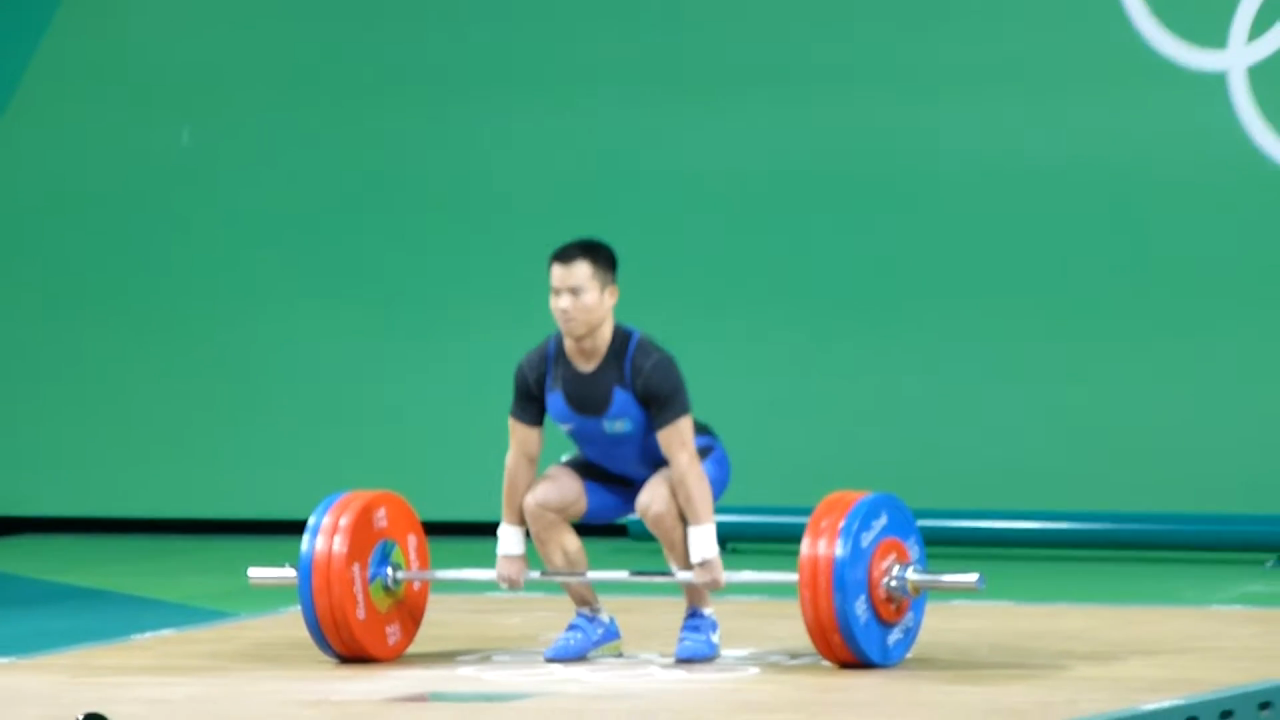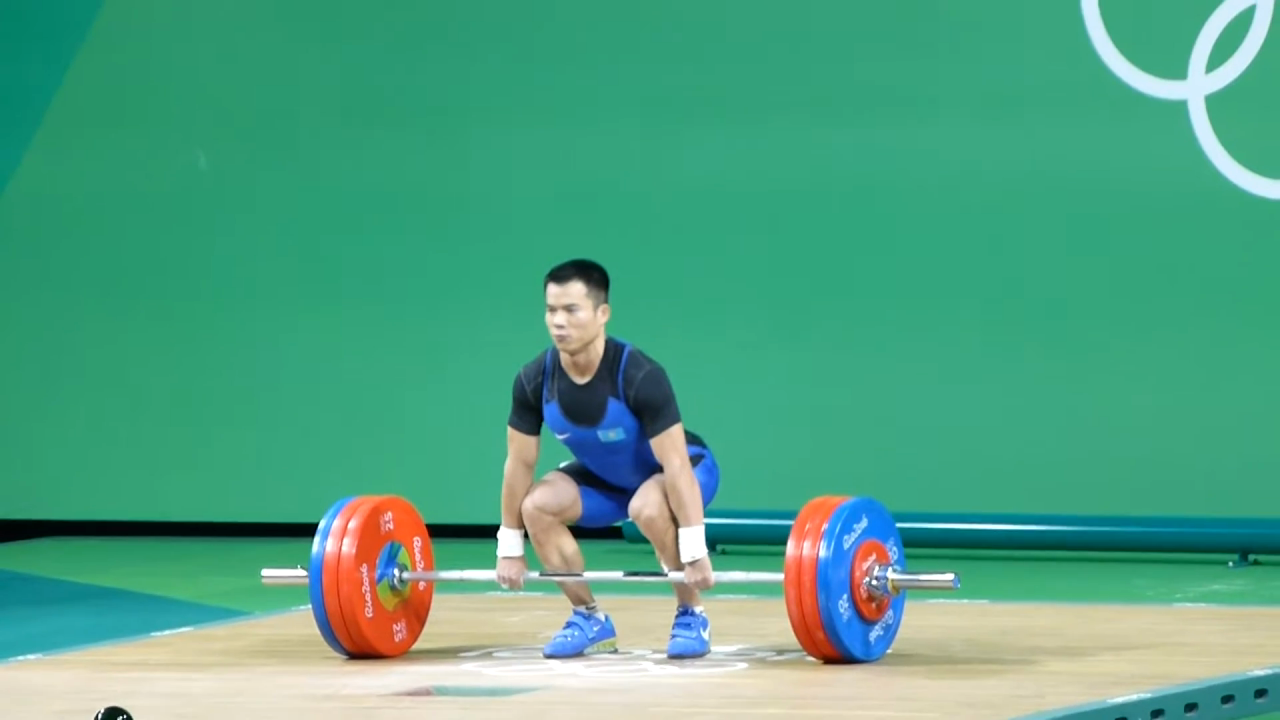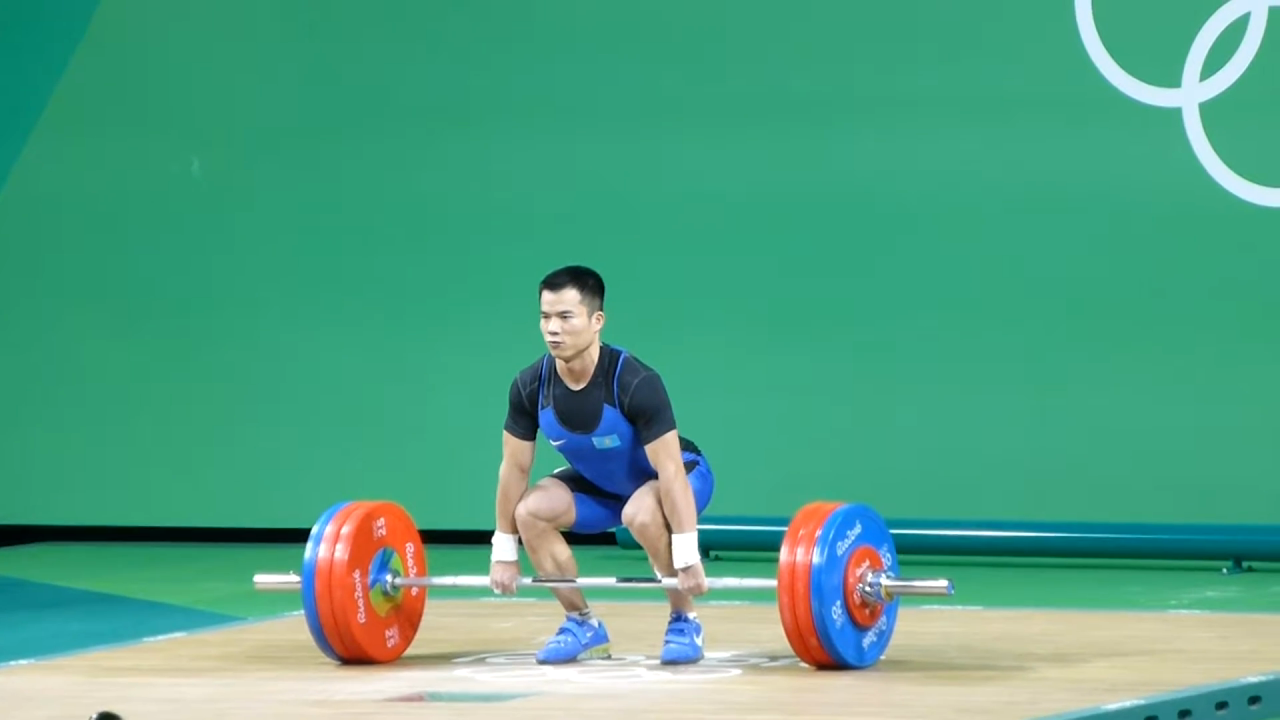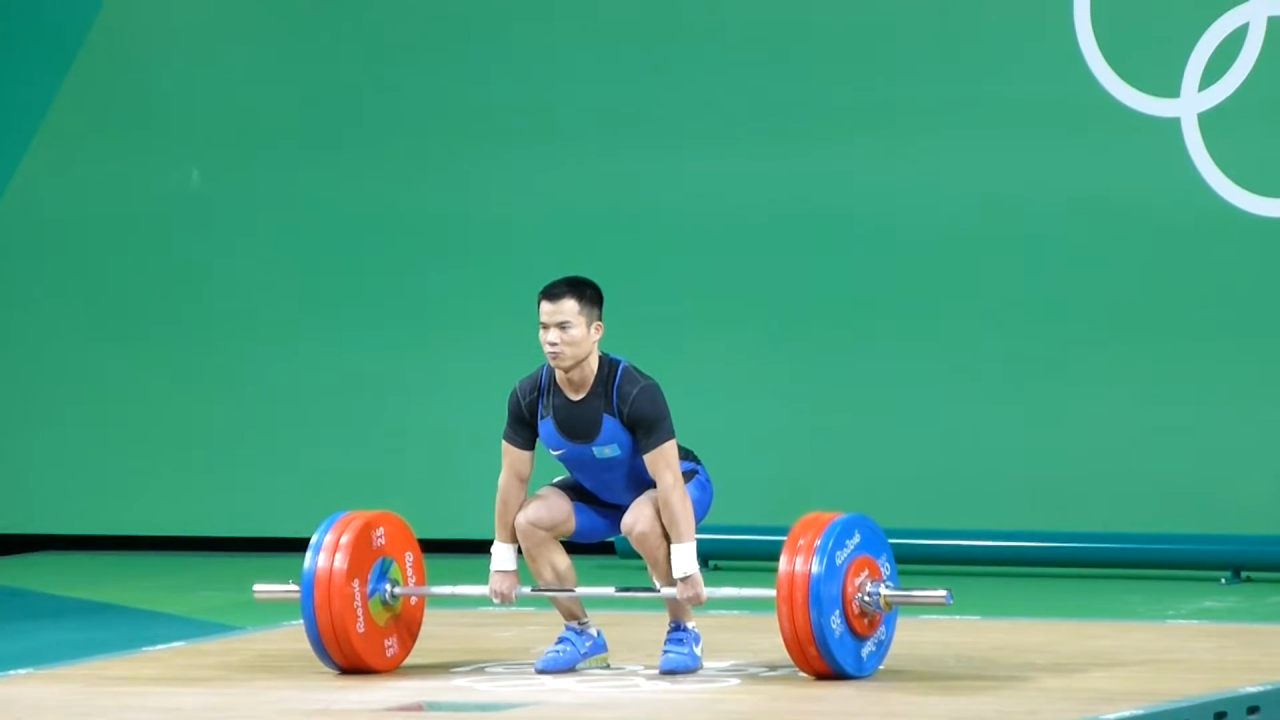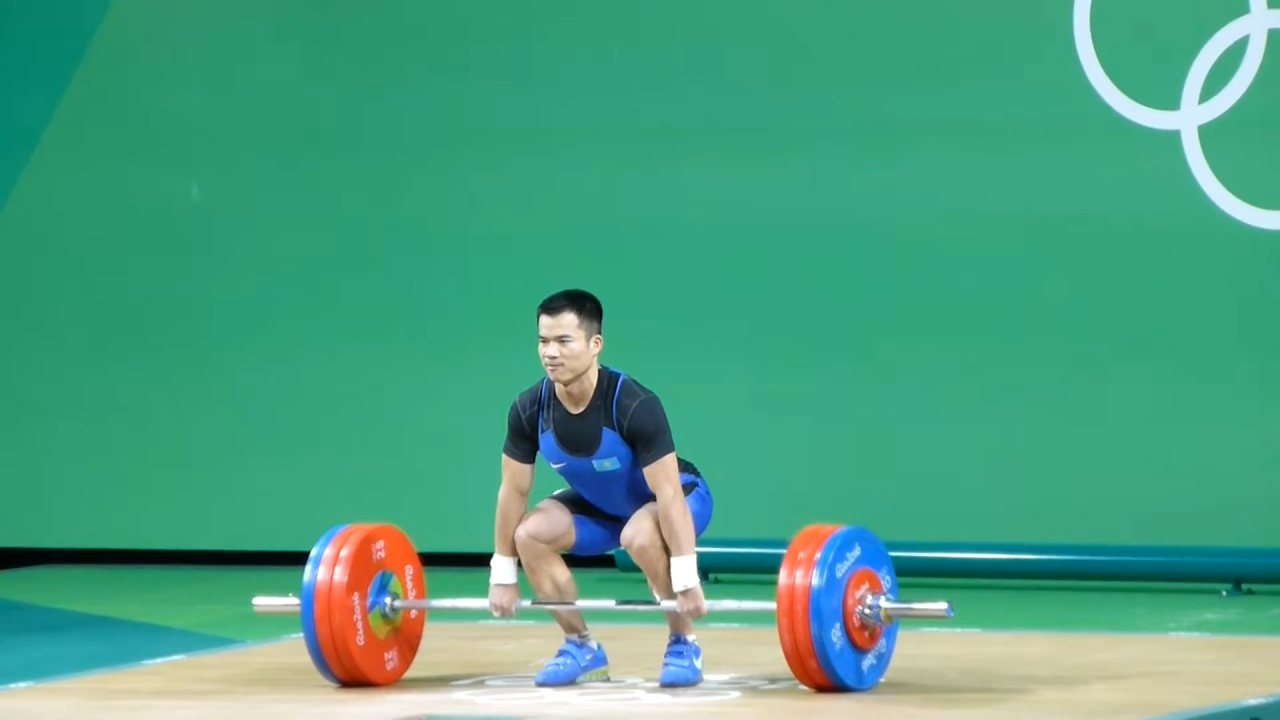
dt=0.5s
person 1, frame 1
left shoulder: (648, 364)
right shoulder: (537, 368)
left elbow: (683, 460)
right elbow: (521, 457)
left wrist: (705, 551)
right wrist: (510, 545)
left hip: (692, 459)
right hip: (612, 469)
left knee: (656, 503)
right knee: (539, 501)
left ankle: (701, 618)
right ankle: (593, 619)
person 1, frame 2
left shoulder: (639, 375)
right shoulder: (534, 379)
left elbow: (675, 464)
right elbow: (519, 464)
left wrist: (695, 551)
right wrist: (510, 549)
left hip: (685, 467)
right hip: (606, 476)
left knee: (649, 507)
right knee: (537, 504)
left ankle: (691, 617)
right ankle: (590, 618)
person 1, frame 3
left shoulder: (634, 382)
right shoulder: (530, 385)
left elbow: (670, 471)
right elbow: (514, 468)
left wrist: (688, 557)
right wrist: (504, 552)
left hip: (678, 473)
right hip: (600, 481)
left knee: (642, 514)
right knee: (530, 511)
left ankle: (684, 622)
right ankle: (583, 623)
person 1, frame 4
left shoulder: (634, 390)
right shoulder: (529, 394)
left elbow: (668, 480)
right elbow: (513, 477)
left wrist: (687, 566)
right wrist: (503, 562)
left hip: (679, 482)
right hip: (601, 490)
left knee: (641, 523)
right knee: (530, 519)
left ankle: (683, 632)
right ankle: (582, 633)
person 1, frame 5
left shoulder: (633, 404)
right shoulder: (529, 408)
left elbow: (668, 495)
right elbow: (513, 490)
left wrist: (687, 580)
right wrist: (503, 575)
left hip: (677, 494)
right hip: (600, 502)
left knee: (641, 536)
right knee: (530, 532)
left ankle: (683, 644)
right ankle: (582, 646)
